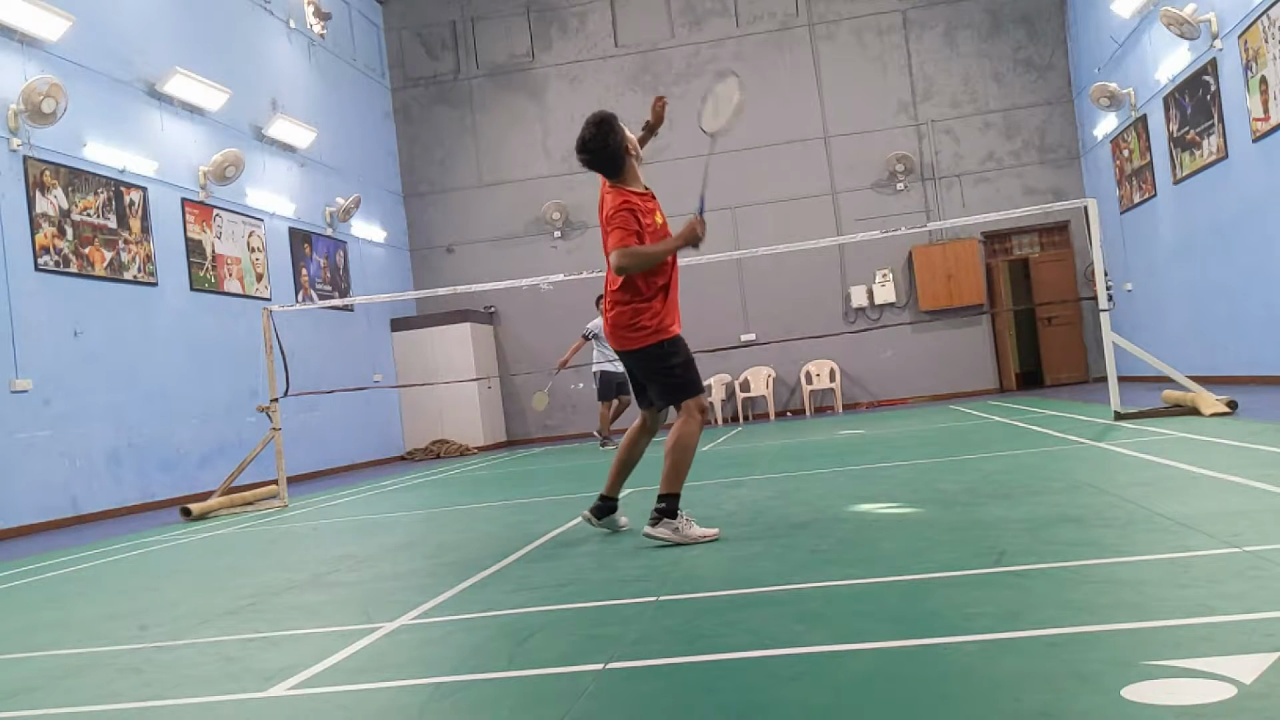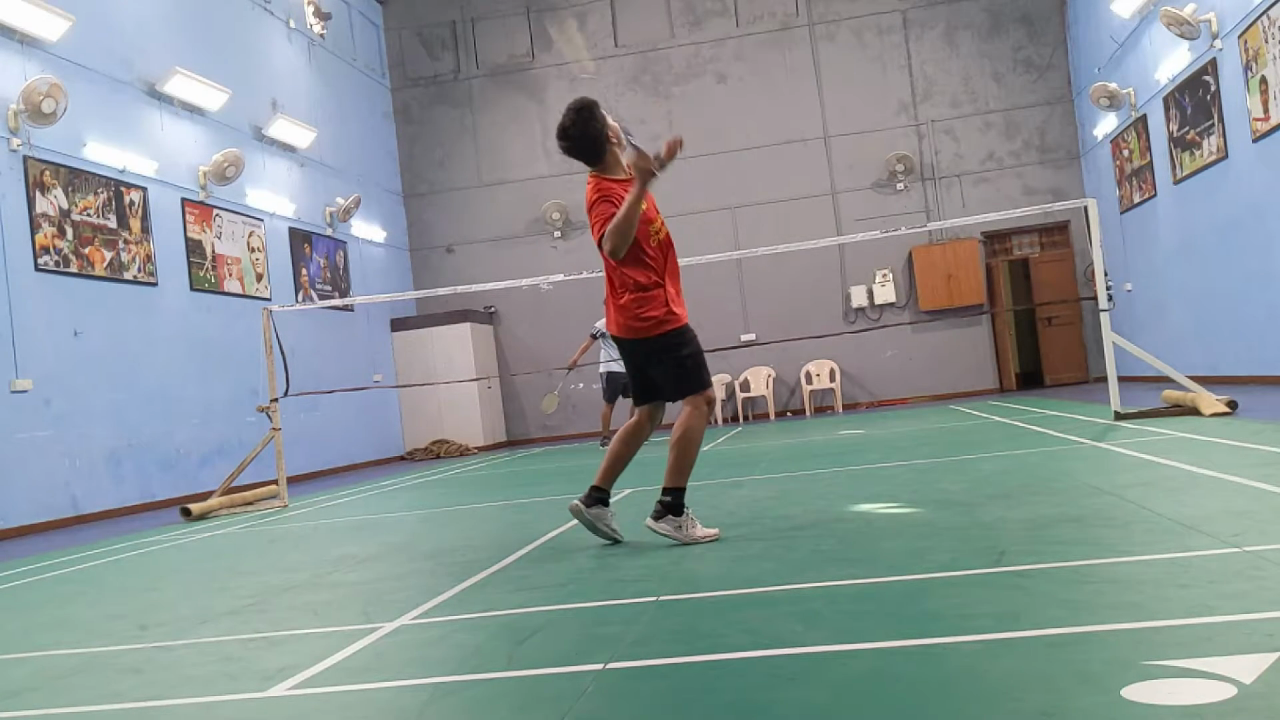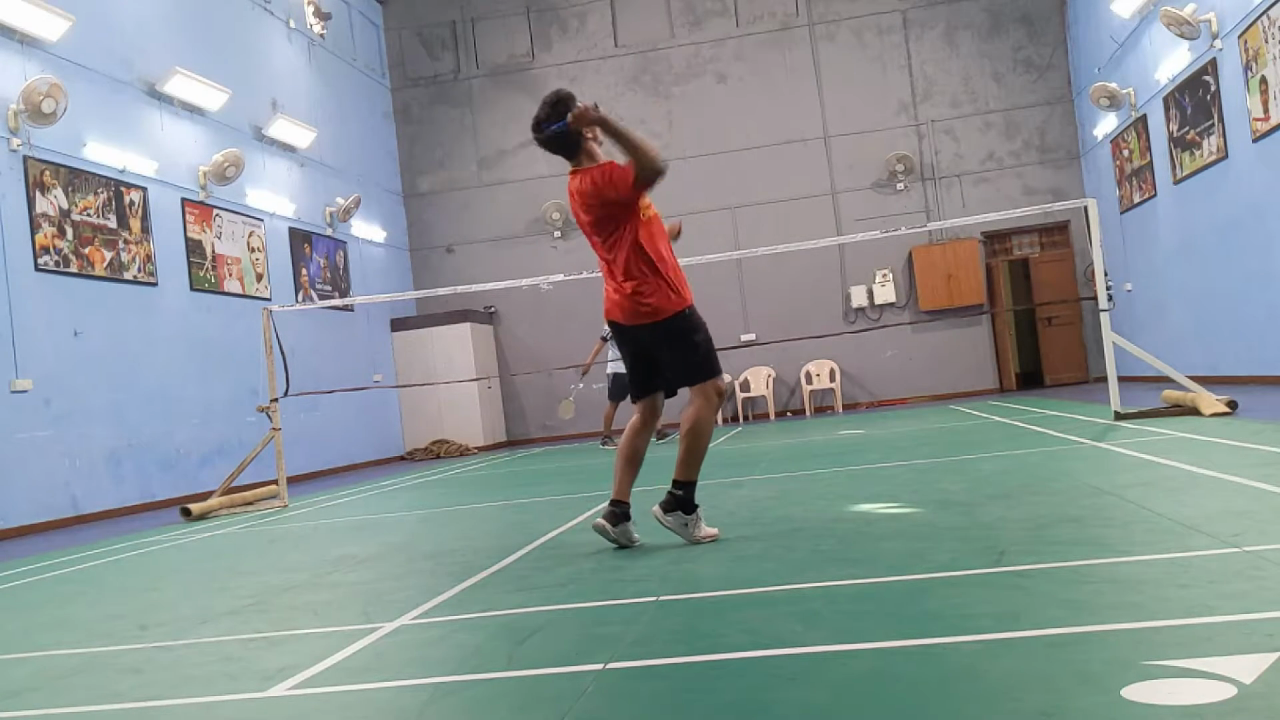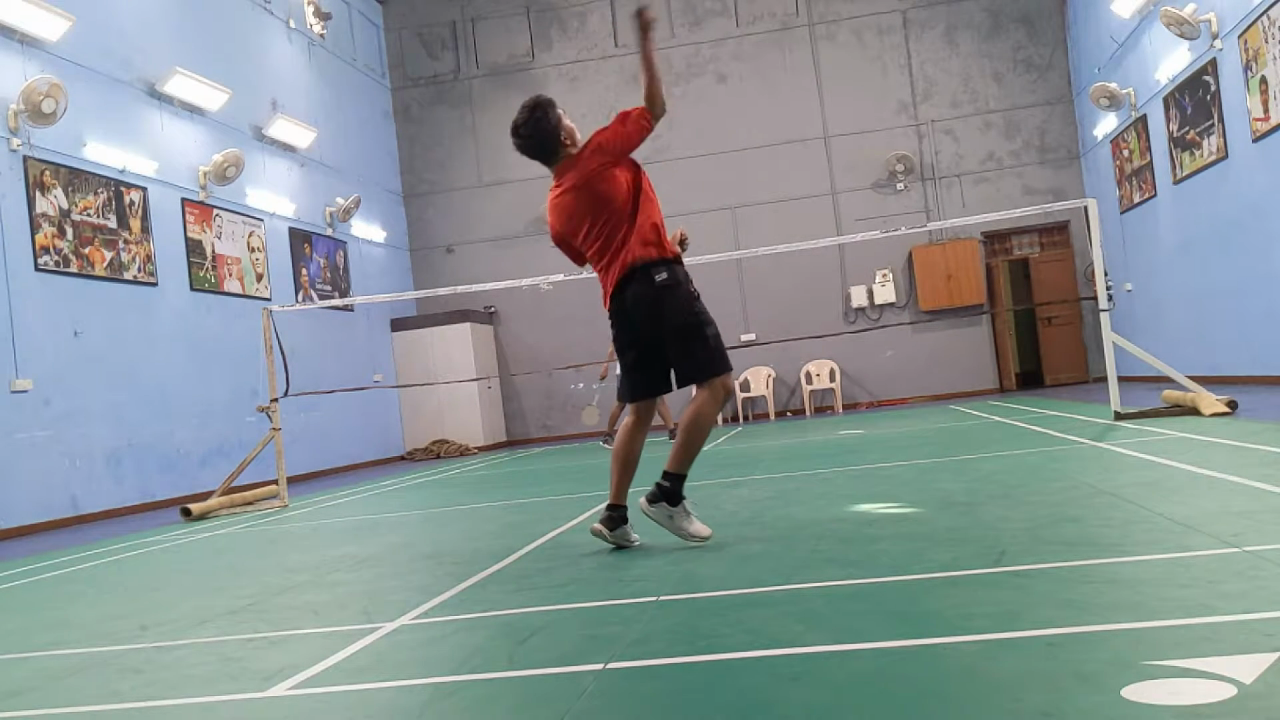
dt=0.3s
person 1, frame 1
left shoulder: (614, 187)
right shoulder: (625, 206)
left elbow: (618, 159)
right elbow: (622, 261)
left wrist: (651, 129)
right wrist: (679, 241)
left hip: (634, 325)
right hip: (647, 327)
left knee: (651, 415)
right knee: (693, 408)
left ankle: (606, 505)
right ankle: (666, 515)
person 1, frame 2
left shoulder: (612, 180)
right shoulder: (605, 194)
right elbow: (614, 247)
left wrist: (656, 163)
right wrist: (638, 188)
left hip: (632, 318)
right hip: (655, 315)
left knee: (647, 414)
right knee: (699, 400)
left ankle: (595, 497)
right ankle: (670, 509)
person 1, frame 3
left shoulder: (582, 182)
right shoulder: (599, 177)
right elbow: (654, 167)
left wrist: (660, 235)
right wrist: (606, 122)
left hip: (627, 308)
right hip: (660, 301)
left knee: (646, 410)
right knee: (708, 390)
left ankle: (617, 512)
right ankle: (679, 502)
person 1, frame 4
left shoulder: (556, 214)
right shoulder: (599, 153)
right elbow: (656, 107)
left hip: (620, 295)
right hip: (660, 282)
left knee: (639, 410)
right knee: (714, 383)
left ankle: (614, 516)
right ankle: (668, 492)
